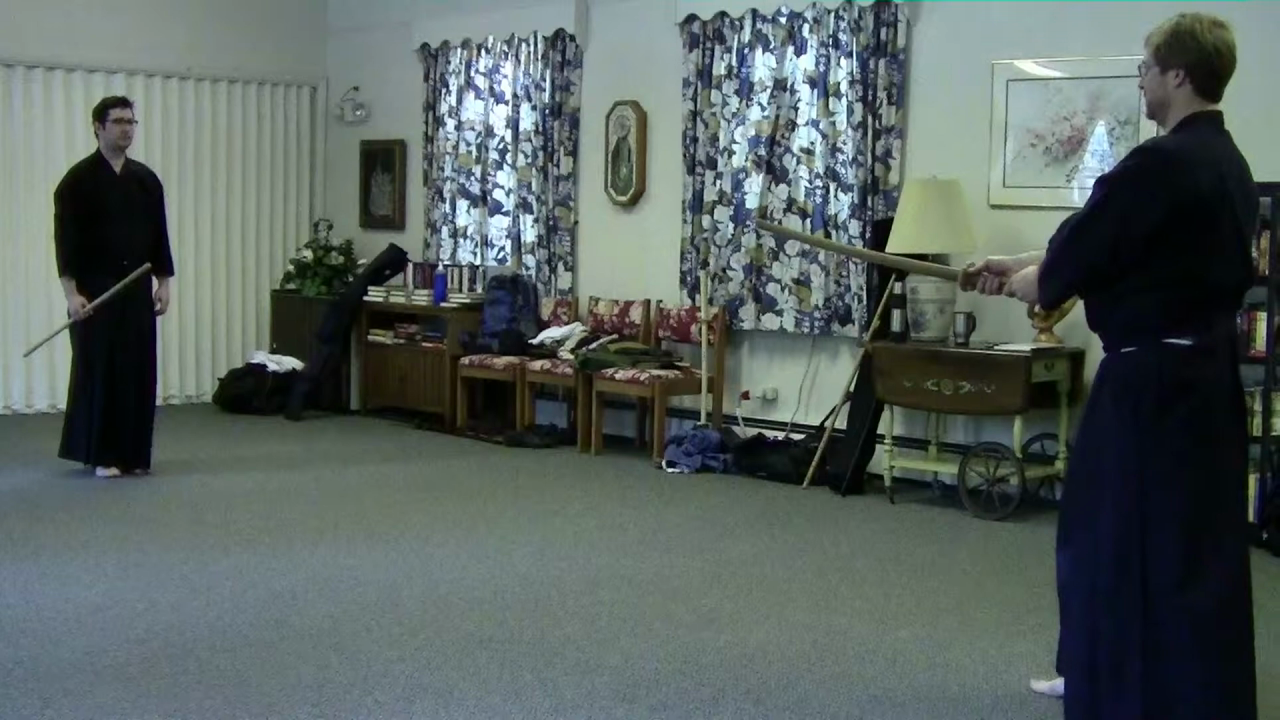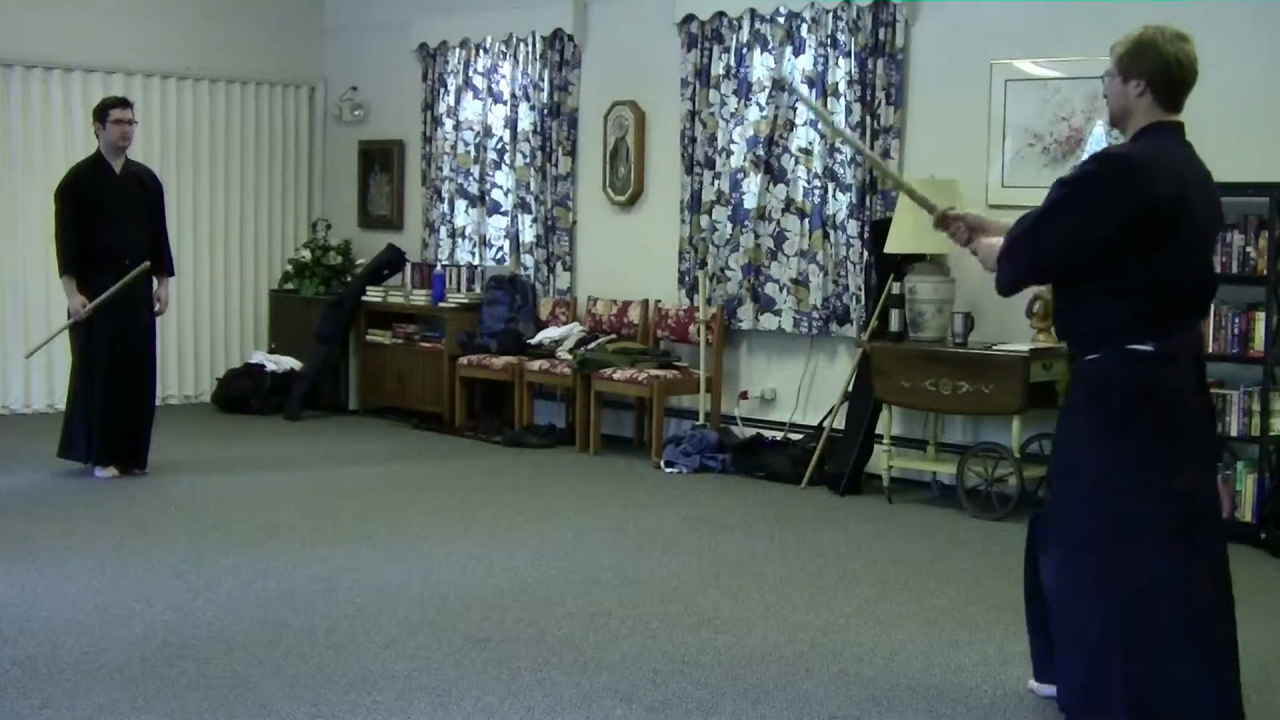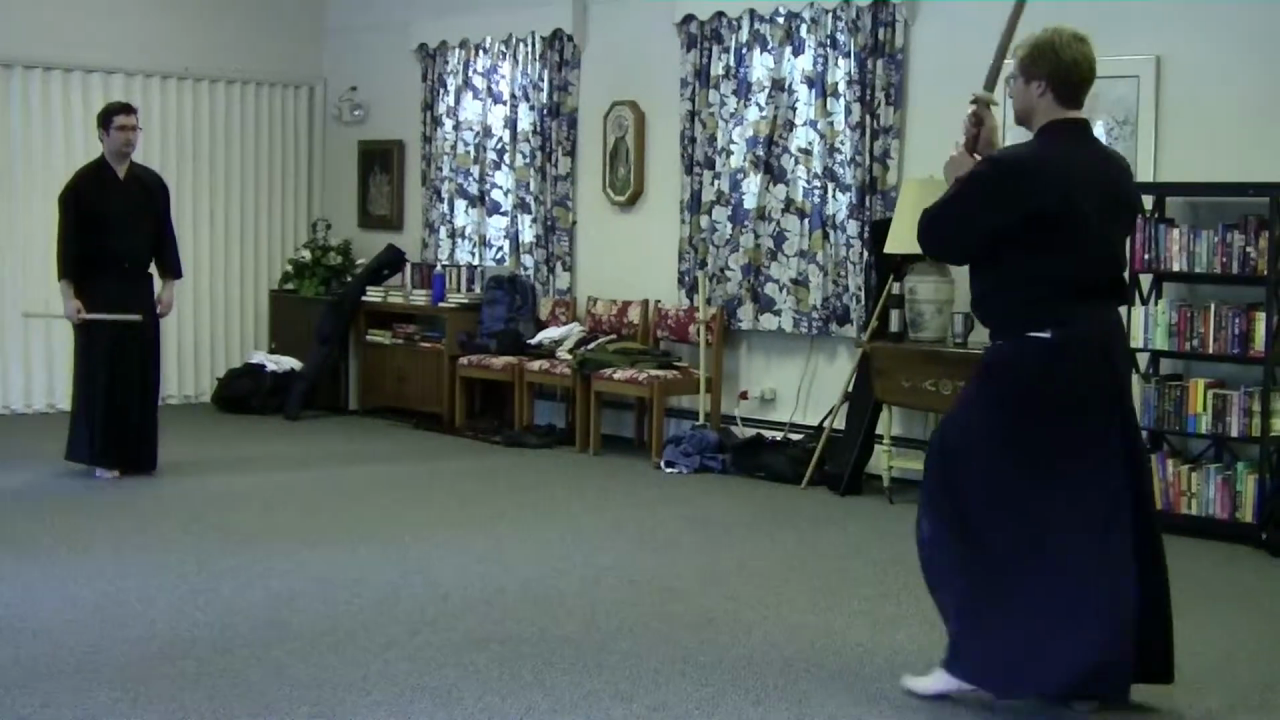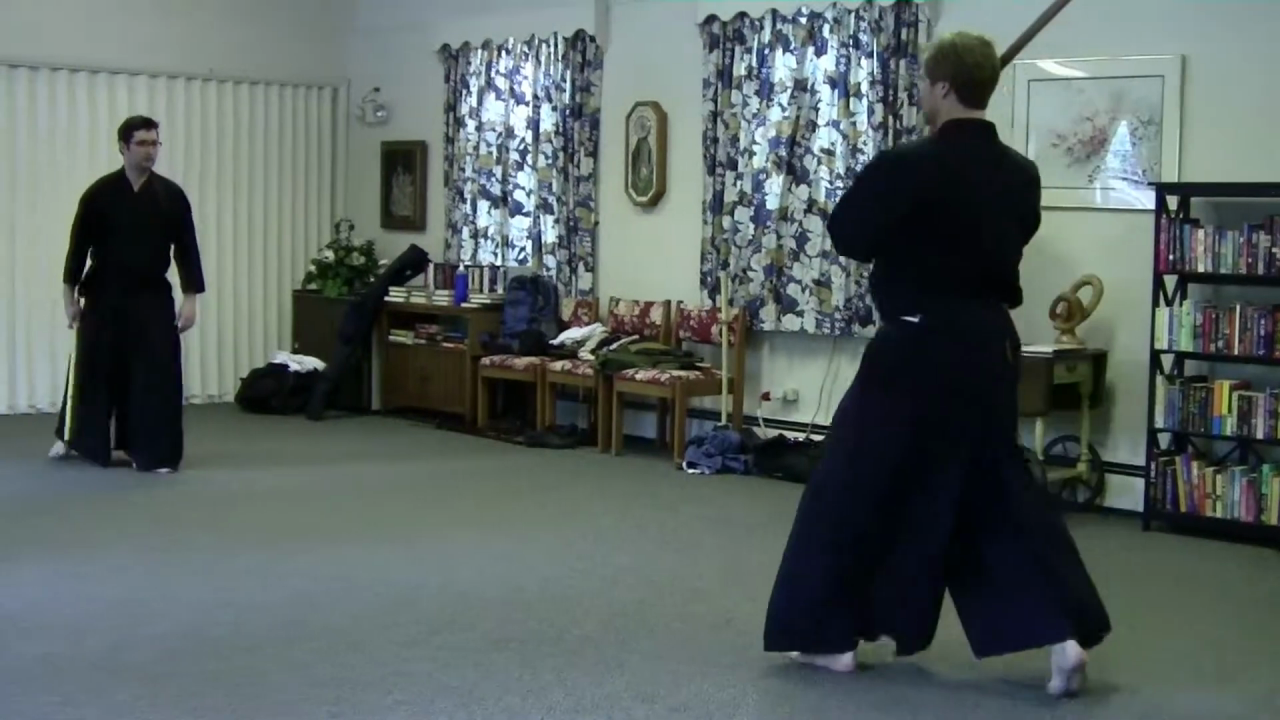
dt=0.4s
person 1, frame 1
left shoulder: (1164, 164)
right shoulder: (1225, 163)
left elbow: (1089, 248)
right elbow: (1108, 240)
left wrist: (1031, 280)
right wrist: (1024, 262)
left hip: (1158, 375)
right hip: (1199, 368)
left knee: (1148, 538)
person 1, frame 2
left shoulder: (1123, 170)
right shoulder: (1189, 173)
left elbow: (1038, 250)
left wrist: (988, 248)
right wrist: (994, 228)
left hip: (1126, 380)
right hip: (1166, 373)
left knee: (1135, 544)
right knee: (1082, 527)
person 1, frame 3
left shoulder: (1020, 169)
right shoulder: (1111, 170)
left elbow: (939, 237)
left wrist: (960, 183)
left hip: (1035, 357)
right hip: (1097, 352)
left knee: (960, 486)
right knee: (1094, 508)
left ankle: (979, 658)
right ankle: (1100, 666)
person 1, frame 4
left shoulder: (906, 165)
right shoulder: (1021, 174)
left elbow: (849, 233)
left hip: (918, 346)
right hip: (989, 343)
left knee: (852, 483)
right knee: (998, 490)
left ankle: (828, 634)
right ankle: (1061, 631)
person 2, frame 1
left shoulder: (146, 178)
right shoulder: (79, 179)
left elbow: (158, 235)
right elbow: (66, 239)
left wrist: (163, 282)
right wrist: (72, 292)
left hip: (136, 289)
right hip: (94, 290)
left knee: (138, 370)
right knee: (96, 370)
left ankle: (131, 452)
right ankle: (100, 454)
person 2, frame 2
left shoulder: (145, 179)
right shoulder: (79, 179)
left elbow: (158, 234)
right elbow: (66, 239)
left wrist: (163, 282)
right wrist: (72, 291)
left hip: (137, 289)
right hip: (94, 290)
left knee: (137, 370)
right knee: (97, 370)
left ankle: (129, 453)
right ankle: (100, 454)
person 2, frame 3
left shoulder: (151, 182)
right shoulder: (83, 184)
left elbow: (164, 237)
right elbow: (68, 243)
left wrist: (168, 285)
right wrist: (69, 295)
left hip: (138, 290)
right hip: (96, 292)
left knee: (140, 373)
right knee: (98, 372)
left ankle: (134, 455)
right ankle: (101, 455)
person 2, frame 4
left shoulder: (171, 195)
right shoulder: (100, 193)
left elbow: (186, 249)
right elbow: (78, 246)
left wrist: (190, 298)
right wrist: (71, 297)
left hip: (152, 298)
right hip: (105, 296)
left knee: (159, 374)
right knee: (94, 369)
left ankle: (154, 453)
right ankle: (75, 438)
